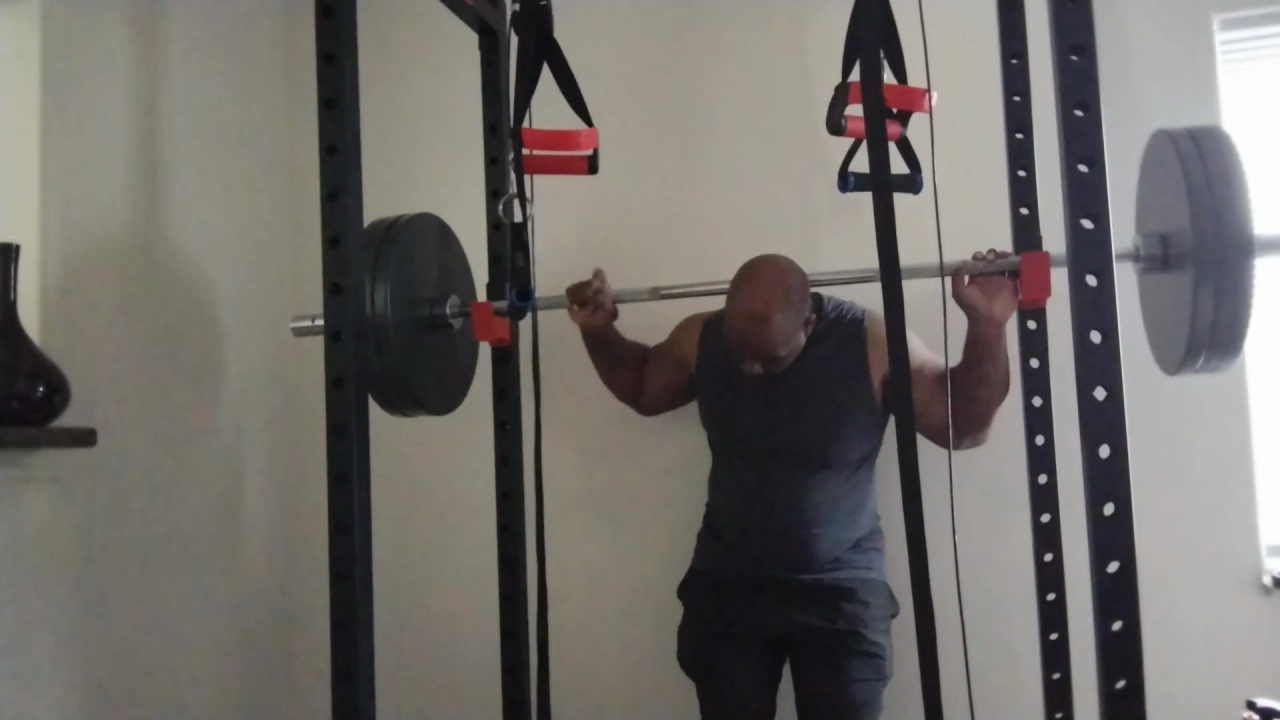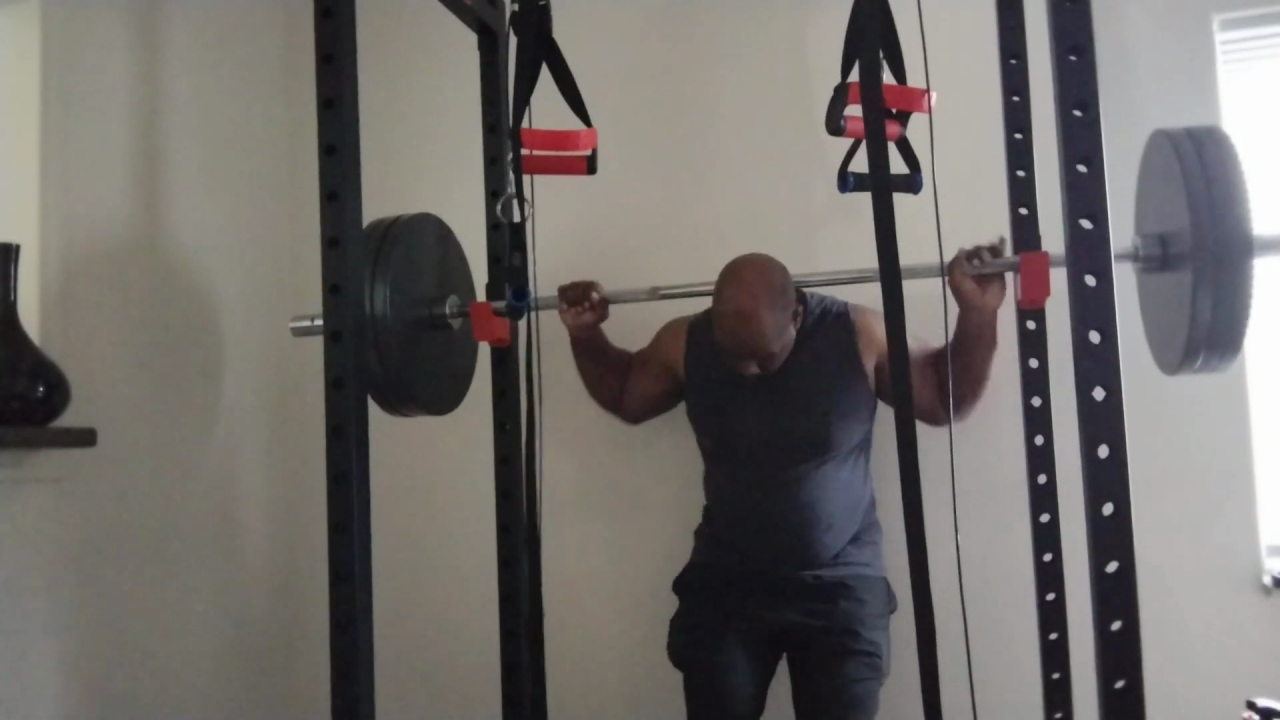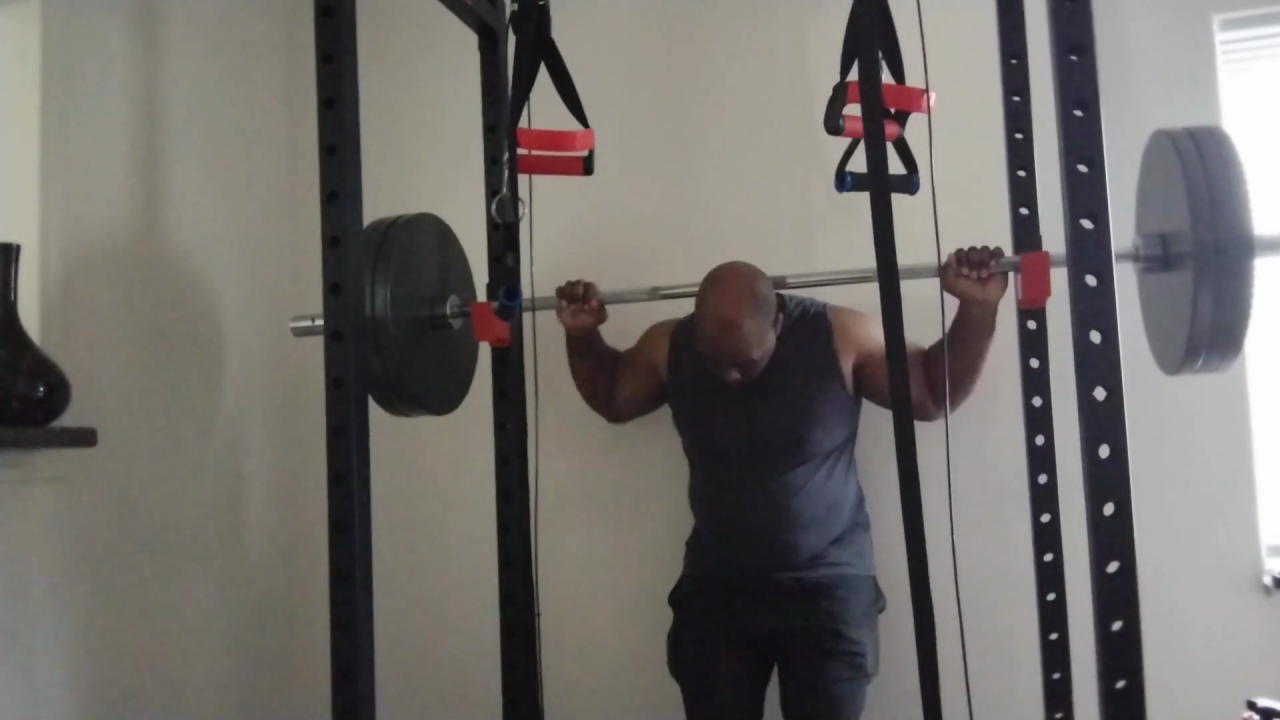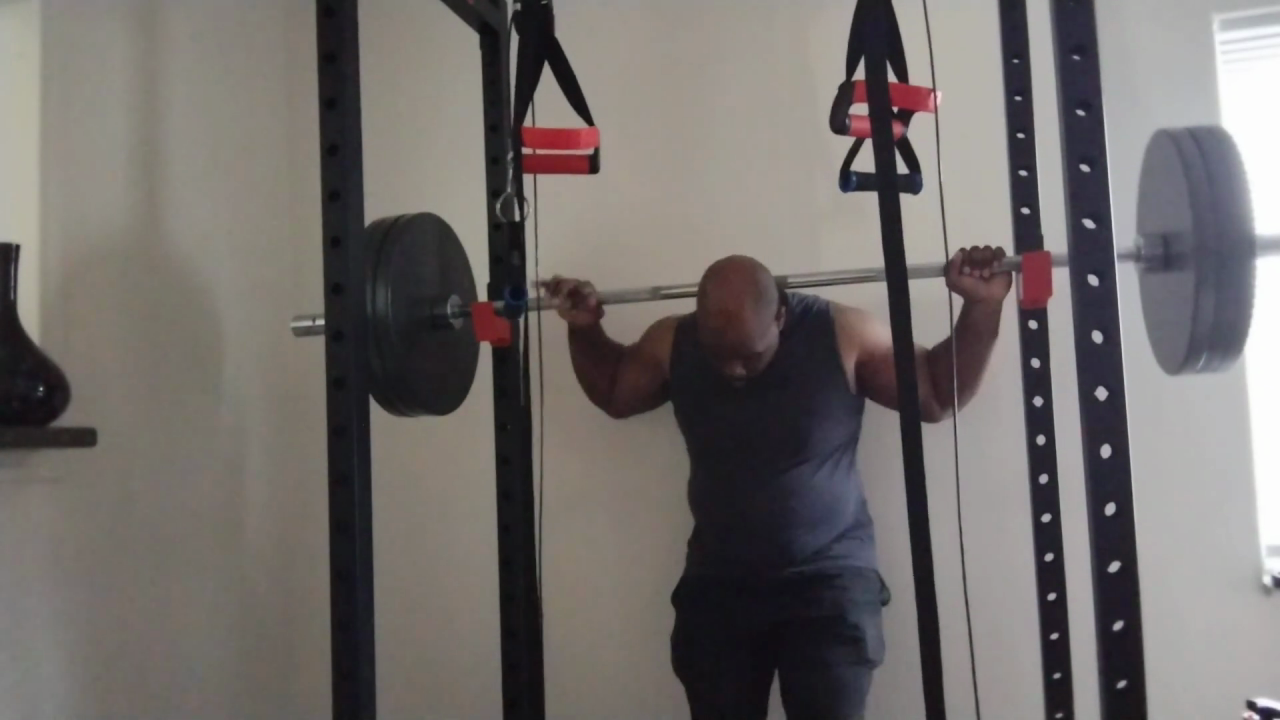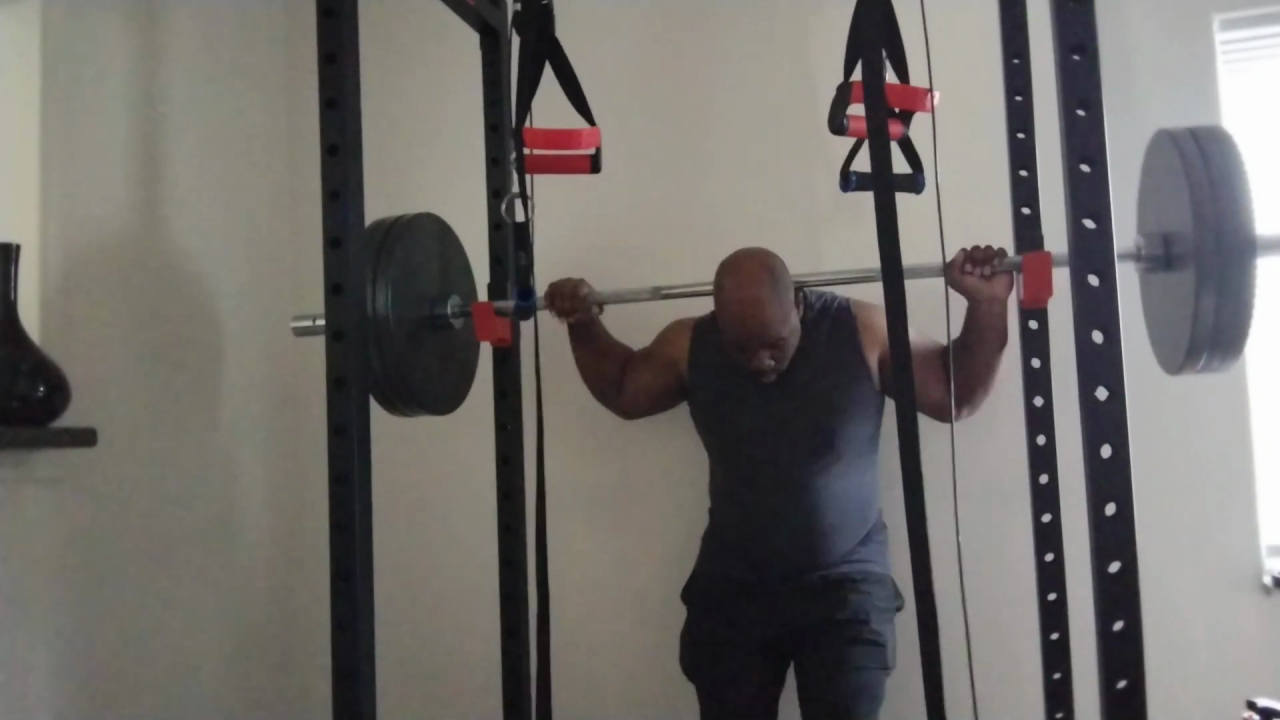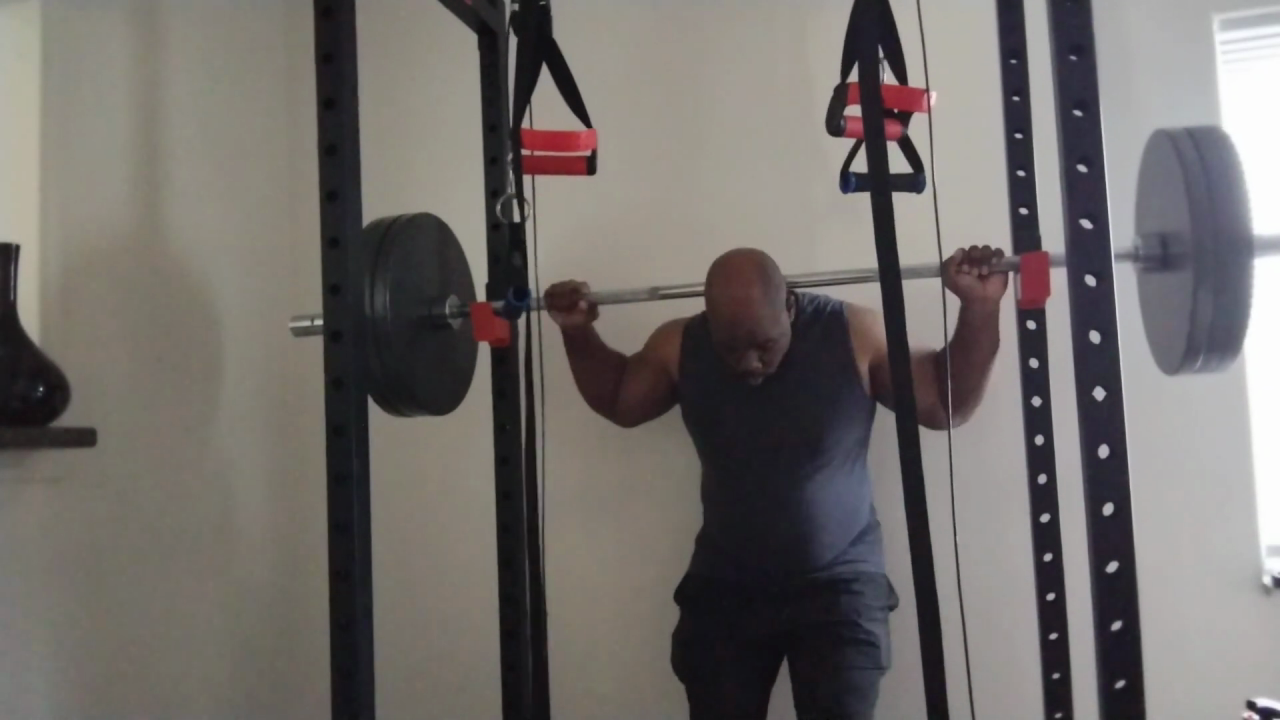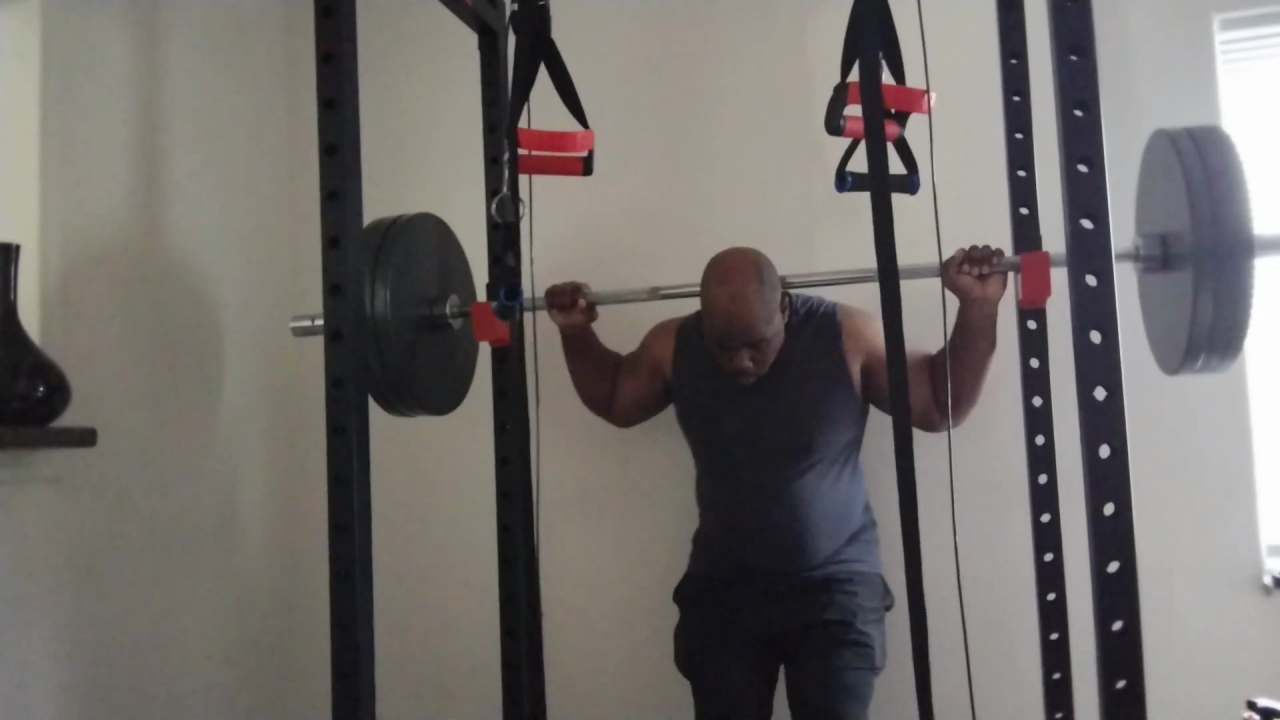
dt=0.3s
person 1, frame 1
left shoulder: (873, 344)
right shoulder: (701, 339)
left elbow: (964, 426)
right elbow: (643, 388)
left wrist: (987, 325)
right wrist: (598, 331)
left hip: (841, 589)
right hip: (728, 585)
person 1, frame 2
left shoulder: (858, 335)
right shoulder: (686, 343)
left elbow: (946, 400)
right elbow: (623, 398)
left wrist: (978, 313)
right wrist: (586, 335)
left hip: (840, 585)
right hip: (726, 581)
person 1, frame 3
left shoulder: (840, 336)
right shoulder: (671, 346)
left elbow: (935, 394)
right elbow: (612, 398)
left wrist: (977, 309)
right wrist: (582, 335)
left hip: (826, 585)
right hip: (716, 588)
person 1, frame 4
left shoulder: (843, 335)
right shoulder: (674, 343)
left elbow: (940, 396)
right elbow: (614, 391)
left wrist: (981, 307)
right wrist: (584, 329)
left hip: (827, 581)
right hip: (719, 587)
person 1, frame 5
left shoulder: (862, 331)
right shoulder: (690, 344)
left elbow: (956, 396)
right elbow: (623, 390)
left wrist: (987, 306)
right wrist: (584, 326)
left hip: (845, 586)
right hip: (732, 588)
person 1, frame 6
left shoulder: (854, 335)
right shoulder: (680, 346)
left elbow: (948, 404)
right elbow: (618, 400)
left wrist: (980, 307)
right wrist: (578, 332)
left hip: (838, 586)
right hip: (725, 589)
person 1, frame 7
left shoulder: (848, 337)
right shoulder: (674, 346)
left elbow: (942, 406)
right elbow: (614, 401)
left wrist: (977, 308)
right wrist: (576, 332)
left hip: (834, 586)
right hip: (723, 589)
